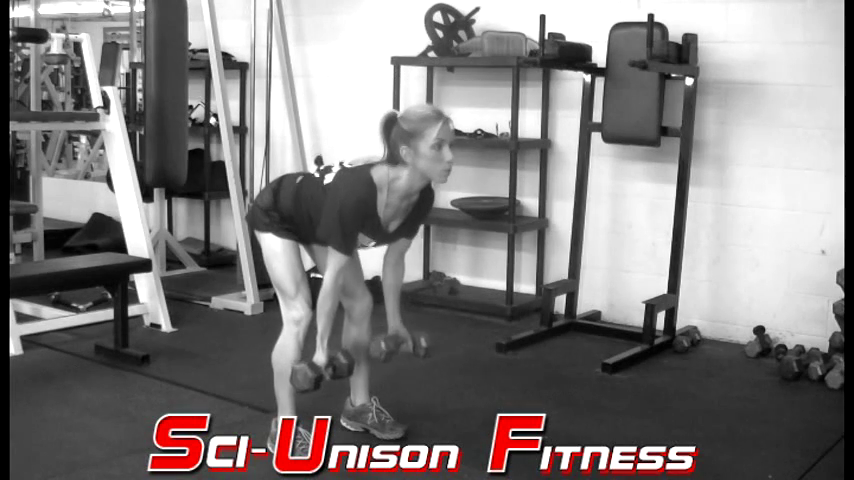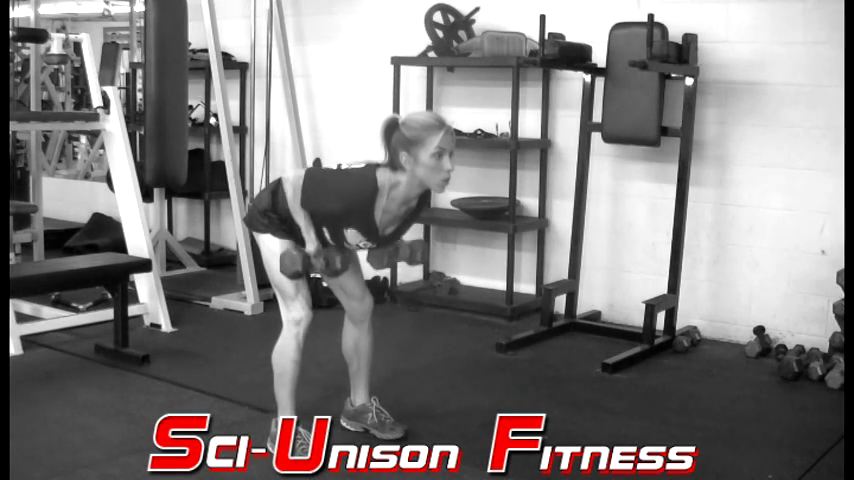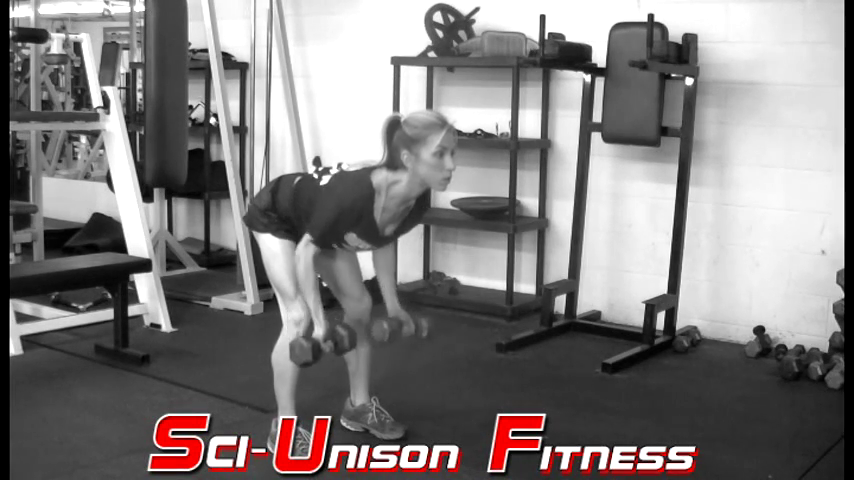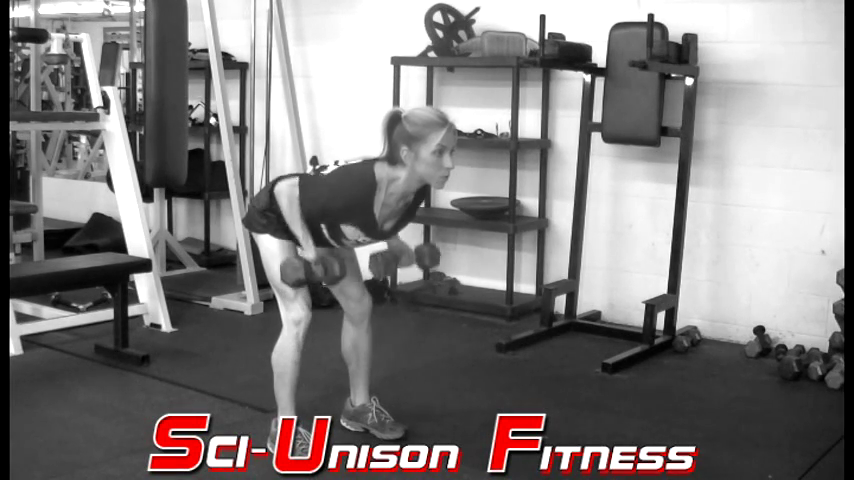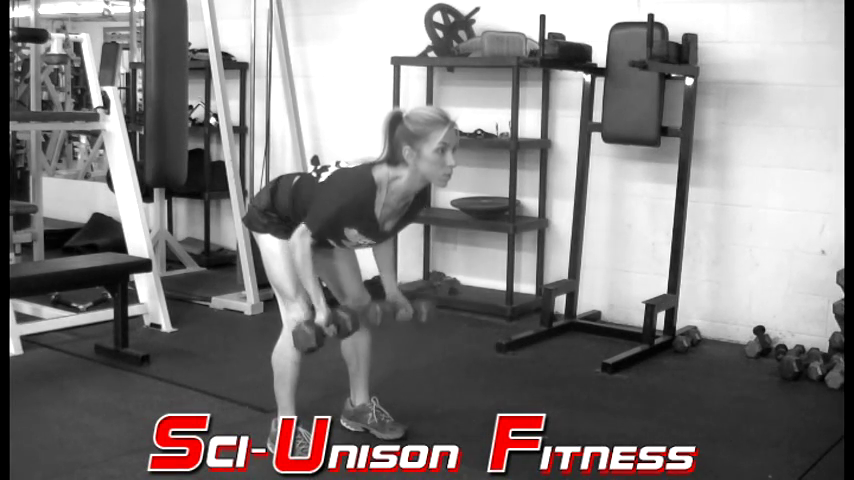
dt=1s
person 1, frame 1
left shoulder: (420, 197)
right shoulder: (357, 192)
left elbow: (394, 258)
right elbow: (335, 273)
left wrist: (394, 320)
right wrist: (322, 346)
left hip: (319, 219)
right hip: (278, 216)
left knee: (360, 303)
right knee: (299, 313)
left ankle: (359, 405)
person 1, frame 2
left shoulder: (418, 199)
right shoulder: (359, 188)
right elbow: (292, 180)
left wrist: (389, 242)
right wrist: (309, 238)
left hip: (323, 221)
right hip: (277, 217)
left knee: (360, 305)
right knee: (298, 315)
left ankle: (359, 406)
person 1, frame 3
left shoulder: (417, 200)
right shoulder: (355, 194)
left elbow: (382, 243)
right elbow: (305, 251)
left wrist: (392, 304)
right wrist: (319, 322)
left hip: (321, 222)
right hip: (277, 217)
left knee: (360, 306)
right knee: (298, 316)
left ankle: (359, 406)
person 1, frame 4
left shoulder: (417, 191)
right shoulder: (358, 184)
right elbow: (285, 190)
left wrist: (396, 245)
right wrist: (307, 248)
left hip: (322, 223)
right hip: (275, 216)
left knee: (360, 306)
right knee: (298, 314)
left ankle: (359, 406)
person 1, frame 5
left shoulder: (417, 194)
right shoulder: (357, 188)
left elbow: (381, 233)
right elbow: (300, 239)
left wrist: (391, 289)
right wrist: (321, 309)
left hip: (324, 226)
right hip: (277, 217)
left knee: (358, 305)
right knee: (299, 315)
left ankle: (359, 406)
